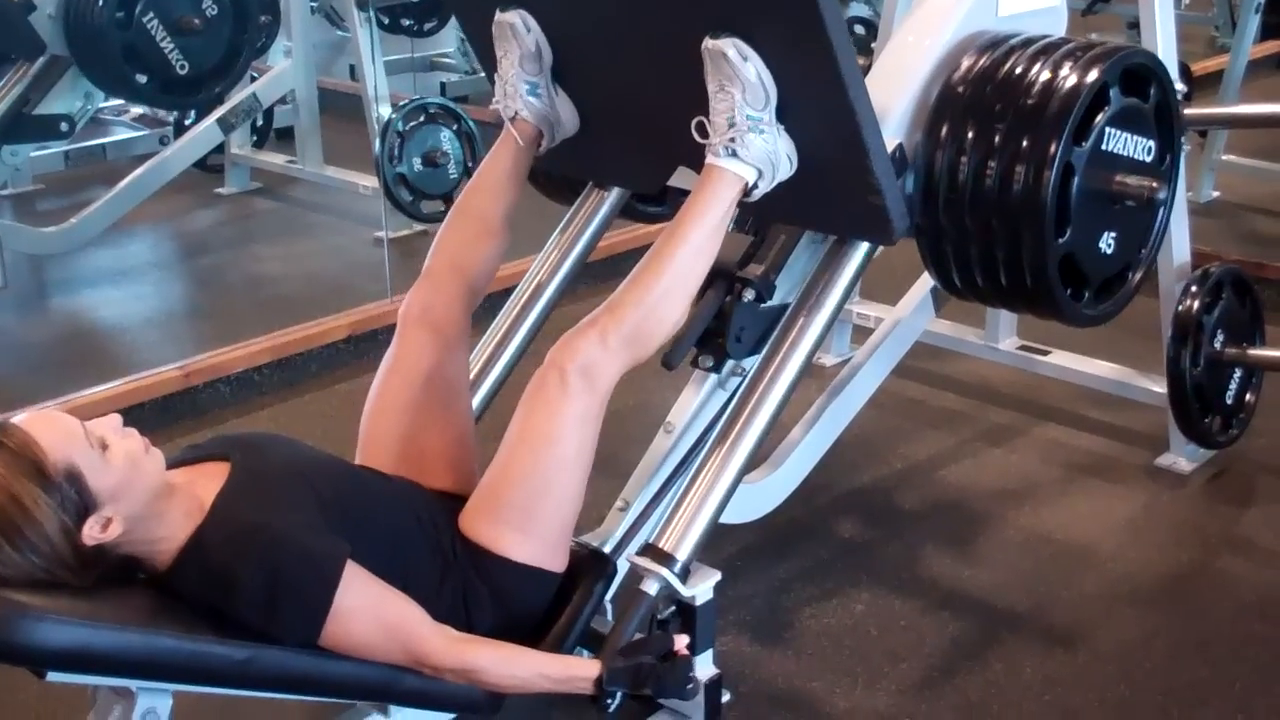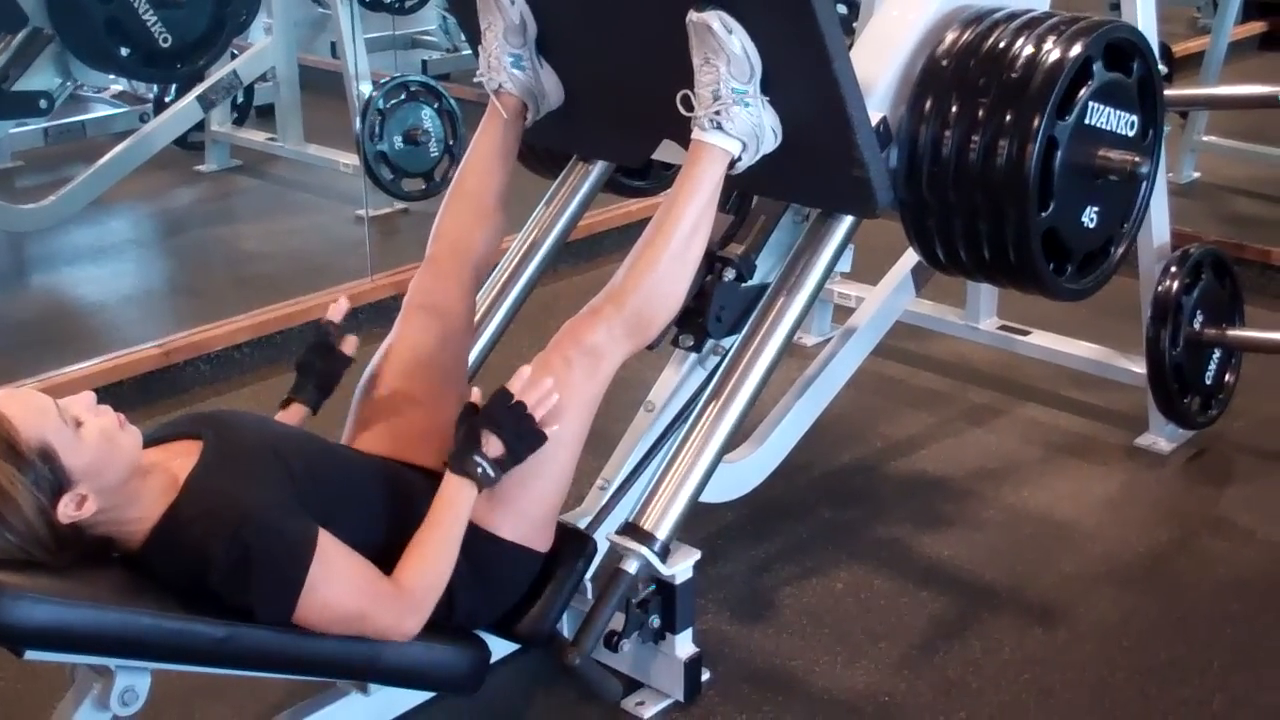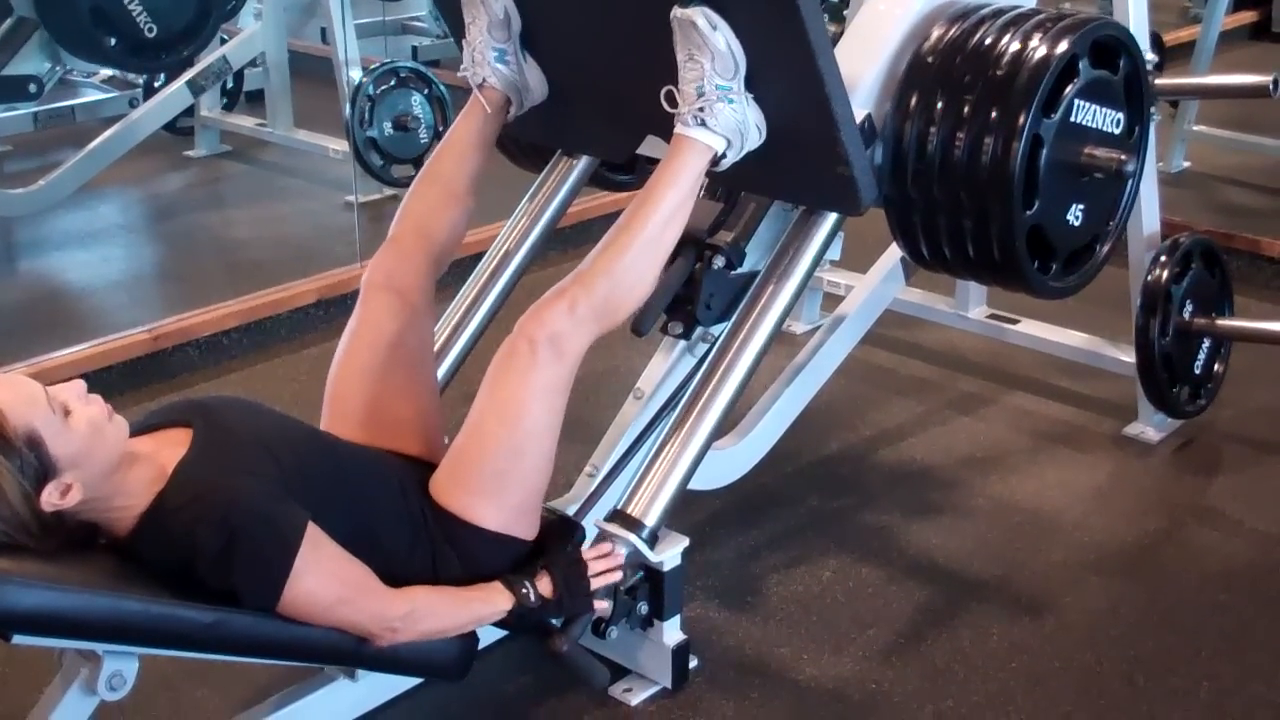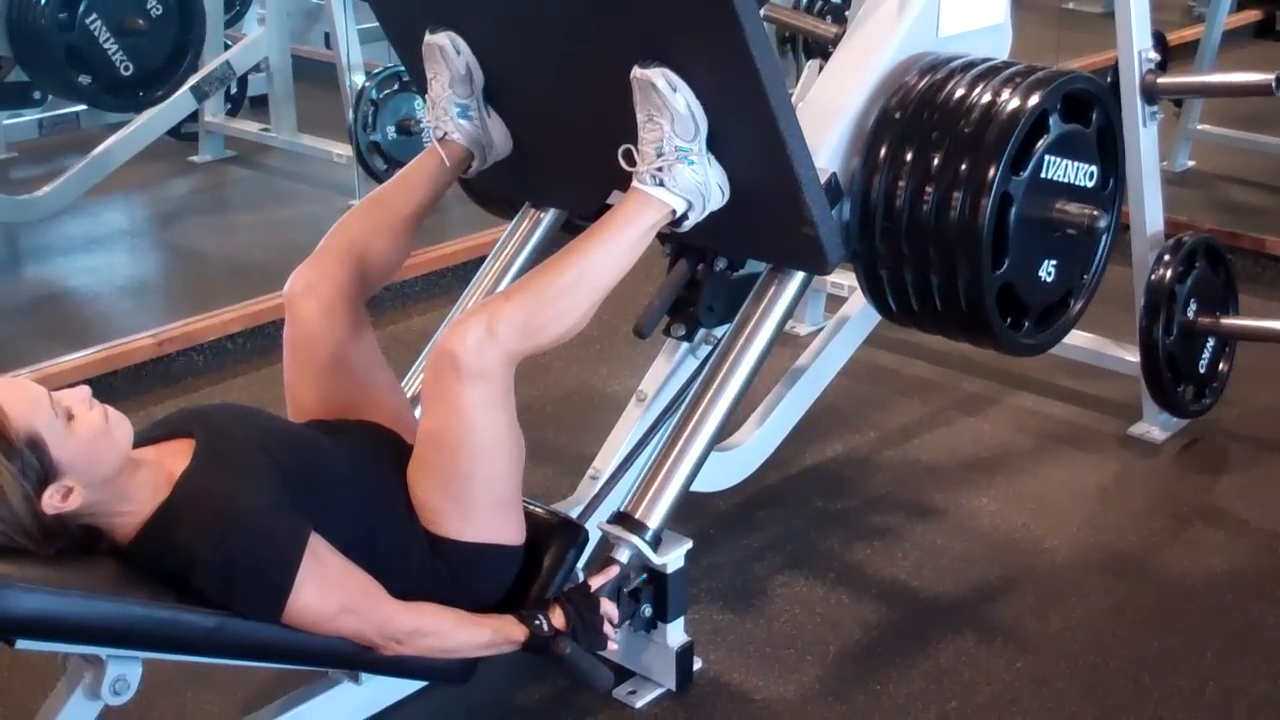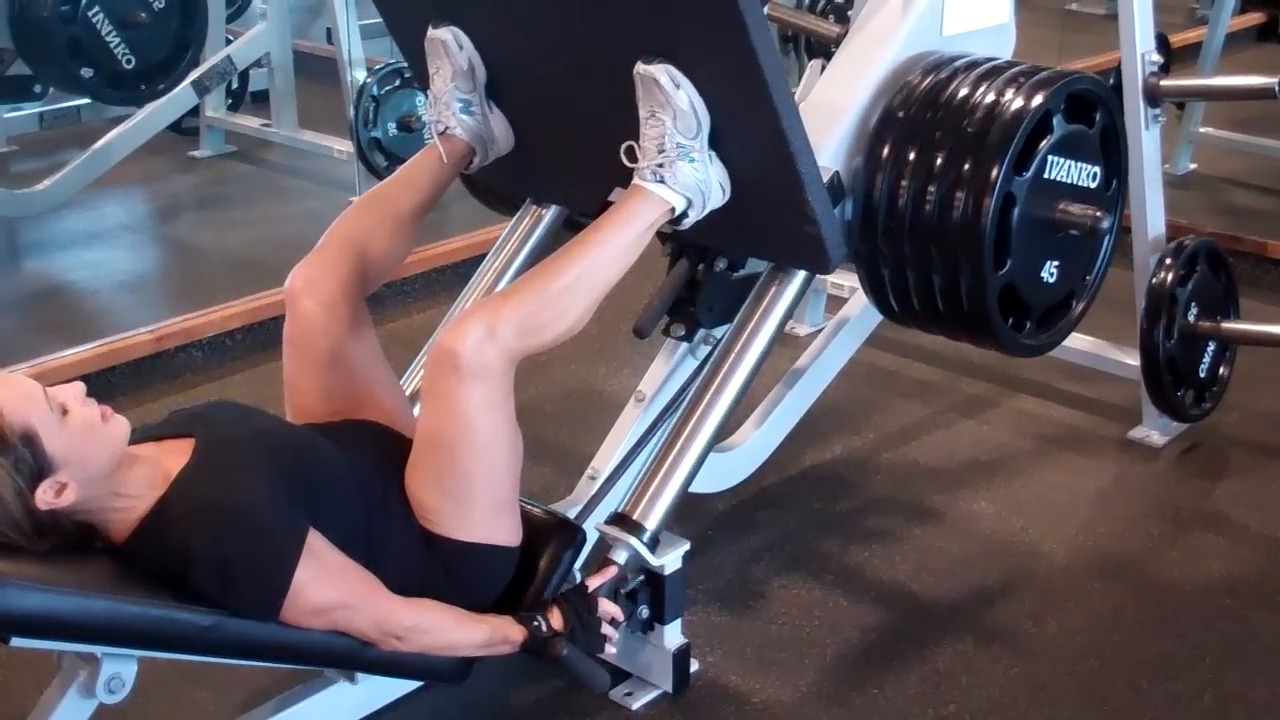
dt=1s
person 1, frame 1
left shoulder: (168, 493)
right shoulder: (259, 555)
right elbow: (440, 653)
right wrist: (614, 677)
left hip: (416, 516)
right hip: (483, 582)
left knee: (433, 309)
right knee: (584, 357)
left ankle: (526, 123)
right ankle: (734, 163)
person 1, frame 2
left shoulder: (156, 455)
right shoulder: (232, 531)
right elbow: (399, 612)
left wrist: (306, 391)
right wrist: (475, 467)
left hip: (393, 496)
right hip: (464, 561)
left knee: (440, 294)
right knee: (590, 341)
left ankle: (512, 94)
right ankle: (721, 135)
person 1, frame 3
left shoulder: (135, 456)
right shoulder: (220, 519)
right elbow: (385, 619)
right wrist: (537, 591)
left hip: (381, 478)
right hip: (446, 546)
left knee: (397, 275)
right knee: (553, 327)
left ankle: (494, 92)
right ankle: (702, 134)
person 1, frame 4
left shoulder: (134, 469)
right shoulder: (221, 530)
right elbow: (388, 629)
right wrist: (547, 627)
right hip: (448, 560)
left knee: (317, 290)
right knee: (472, 346)
left ankle: (457, 143)
right ankle: (662, 191)
person 1, frame 5
left shoulder: (129, 467)
right shoulder: (219, 530)
right elbow: (389, 625)
right wrist: (546, 628)
right hip: (439, 560)
left knee: (319, 287)
right knee: (472, 345)
left ankle: (460, 139)
right ankle: (664, 189)
